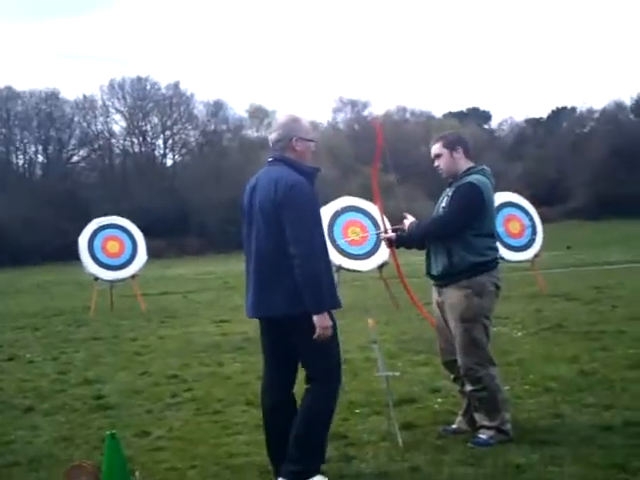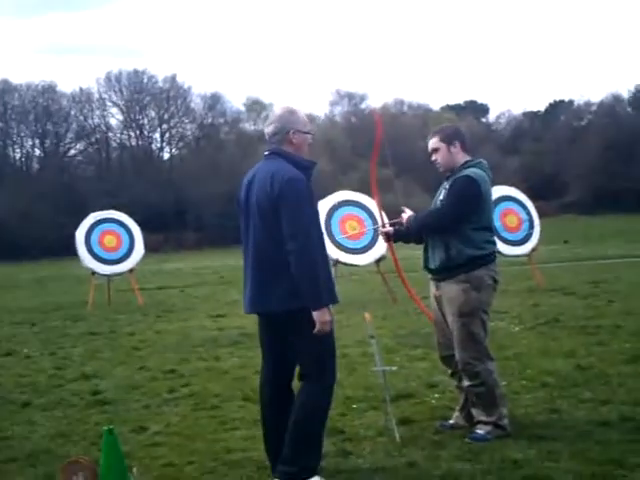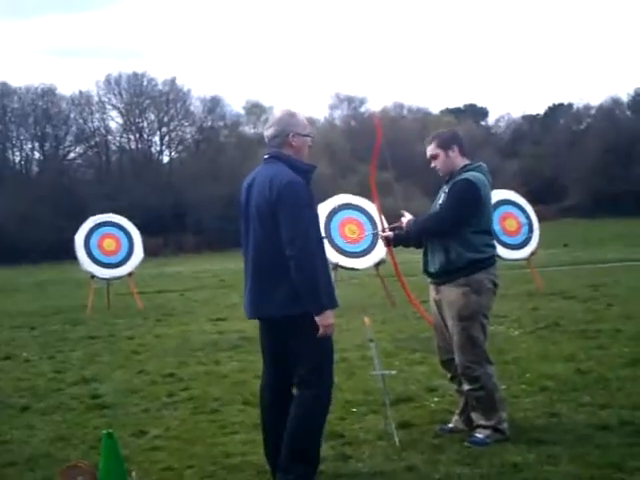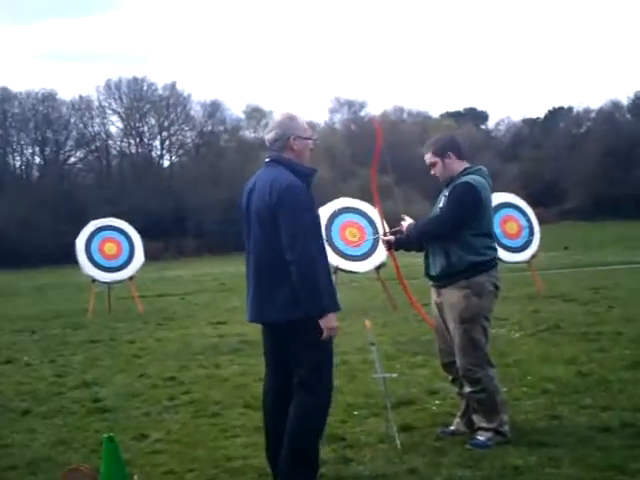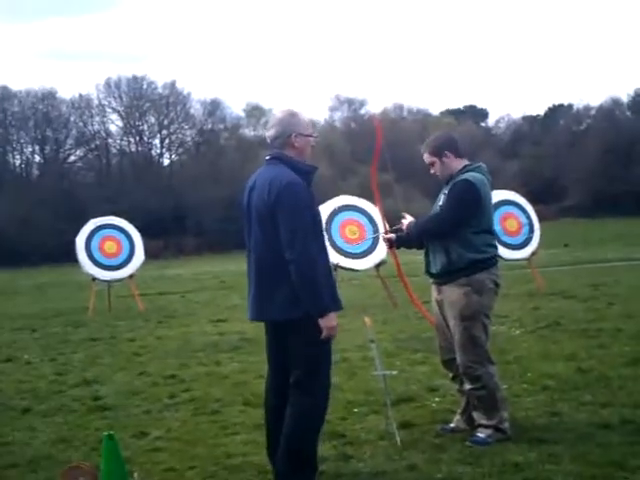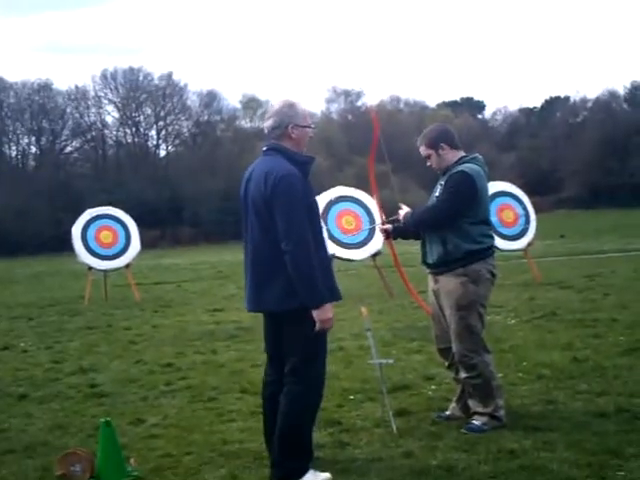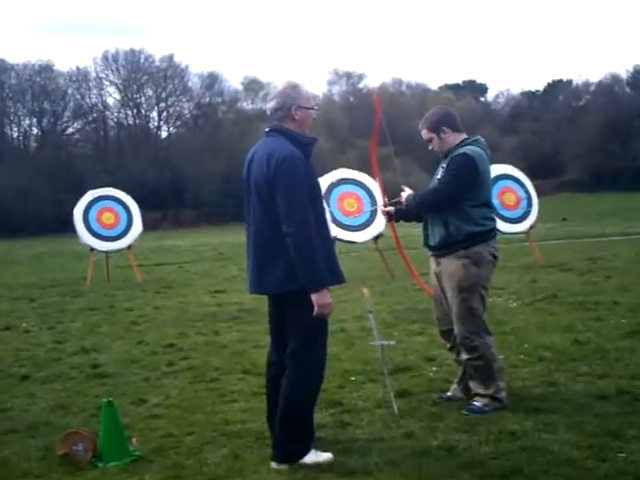
dt=0.1s
person 1, frame 1
left shoulder: (256, 183)
right shoulder: (295, 184)
right elbow: (306, 252)
right wrist: (320, 306)
left hip: (267, 300)
right hip: (298, 302)
left knee: (277, 382)
right knee: (324, 379)
person 1, frame 2
left shoulder: (253, 177)
right shoulder: (291, 178)
right elbow: (303, 247)
right wrist: (319, 302)
left hip: (265, 296)
right hip: (296, 298)
left knee: (276, 378)
right knee: (318, 377)
person 1, frame 3
left shoulder: (254, 180)
right shoulder: (290, 182)
right elbow: (302, 251)
right wrist: (321, 306)
left hip: (267, 299)
right hip: (296, 302)
left knee: (276, 382)
right knee: (314, 384)
person 1, frame 4
left shoulder: (255, 184)
right shoulder: (290, 186)
right elbow: (303, 255)
right wrist: (324, 309)
left hip: (269, 303)
right hip: (298, 306)
left knee: (278, 385)
right knee: (313, 388)
person 1, frame 5
left shoulder: (258, 180)
right shoulder: (290, 184)
right elbow: (302, 254)
right wrist: (323, 309)
left hip: (273, 301)
right hip: (299, 305)
left knee: (280, 383)
right knee: (309, 389)
person 1, frame 6
left shoulder: (256, 171)
right shoulder: (287, 175)
right elbow: (298, 245)
right wrist: (319, 300)
left hip: (269, 291)
right hip: (295, 294)
left knee: (278, 372)
right knee: (304, 379)
person 1, frame 7
left shoulder: (259, 152)
right shoulder: (289, 157)
right elbow: (299, 228)
right wrist: (318, 284)
left hip: (274, 272)
right hip: (297, 276)
left knee: (282, 354)
right knee: (305, 360)
left ankle: (282, 430)
right ankle: (291, 448)
person 2, frame 1
left shoulder: (473, 186)
right shoulder: (457, 187)
left elbow: (444, 227)
right elbow: (438, 232)
left wrist: (414, 226)
right wrist: (401, 239)
left hip: (470, 283)
right hip: (448, 283)
left knee: (473, 358)
right knee: (453, 357)
left ankle: (496, 424)
right ankle: (472, 416)
person 2, frame 2
left shoulder: (470, 180)
right shoulder: (454, 181)
left elbow: (441, 220)
right elbow: (435, 225)
left wrist: (412, 220)
right wrist: (399, 233)
left hip: (468, 277)
right hip: (446, 277)
left knee: (471, 353)
right knee: (451, 352)
left ankle: (493, 419)
right ankle: (470, 411)
person 2, frame 3
left shoulder: (469, 183)
right shoulder: (455, 184)
left elbow: (440, 223)
right elbow: (435, 229)
left wrist: (411, 224)
right wrist: (399, 237)
left hip: (468, 281)
right hip: (446, 281)
left knee: (471, 357)
right knee: (451, 356)
left ankle: (493, 424)
right ankle: (469, 415)
person 2, frame 4
left shoulder: (469, 186)
right shoulder: (455, 187)
left elbow: (441, 227)
right elbow: (435, 232)
left wrist: (412, 228)
right wrist: (400, 241)
left hip: (469, 284)
right hip: (447, 283)
left knee: (472, 359)
right knee: (452, 359)
left ankle: (494, 426)
right ankle: (470, 418)
person 2, frame 5
left shoulder: (469, 183)
right shoulder: (455, 185)
left elbow: (440, 225)
right elbow: (437, 231)
left wrist: (412, 226)
right wrist: (401, 239)
left hip: (469, 281)
right hip: (448, 281)
left knee: (472, 357)
right knee: (452, 356)
left ankle: (494, 423)
right ankle: (470, 414)
person 2, frame 6
left shoulder: (465, 175)
right shoulder: (452, 176)
left elbow: (437, 216)
right elbow: (433, 221)
left wrist: (409, 217)
right wrist: (398, 230)
left hip: (466, 271)
right hip: (444, 271)
left knee: (468, 346)
right knee: (448, 345)
left ankle: (489, 411)
right ankle: (466, 403)
person 2, frame 7
left shoulder: (467, 158)
right shoulder: (454, 158)
left elbow: (439, 198)
right elbow: (436, 204)
left wrist: (410, 199)
right wrist: (400, 213)
left hip: (468, 253)
right hip: (446, 253)
left knee: (469, 328)
right knee: (450, 327)
left ankle: (490, 392)
right ankle: (467, 384)
